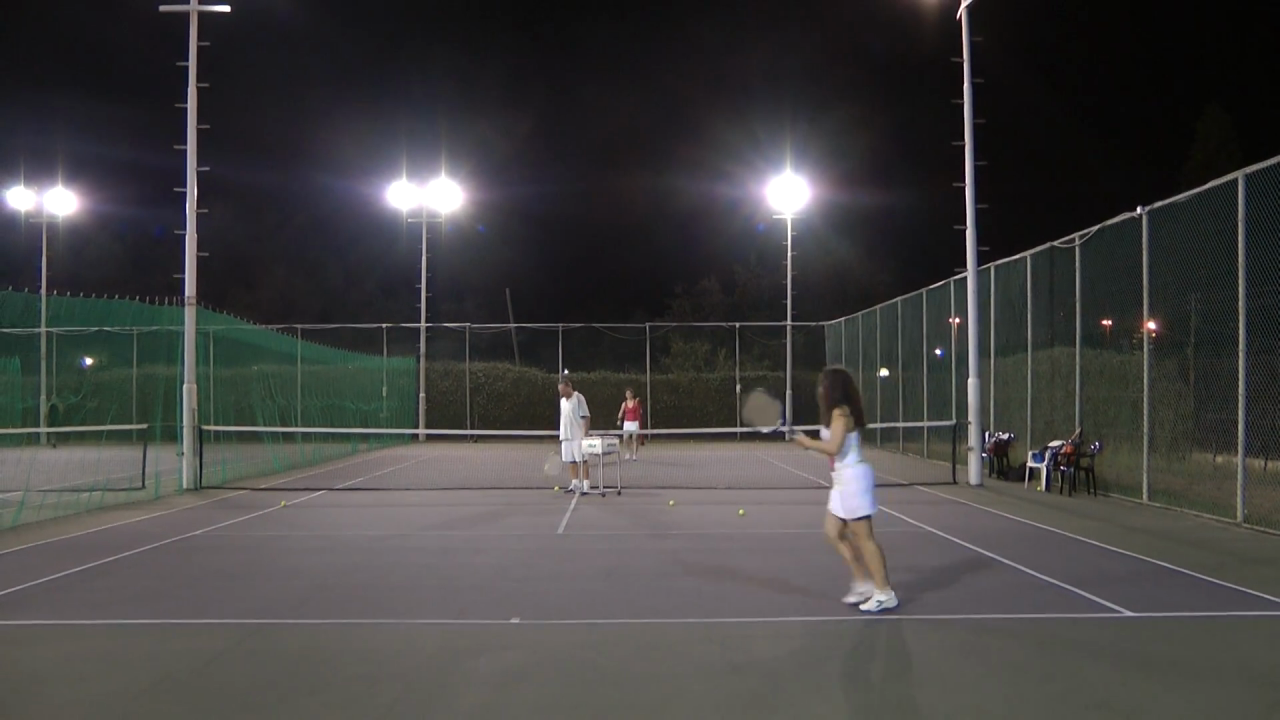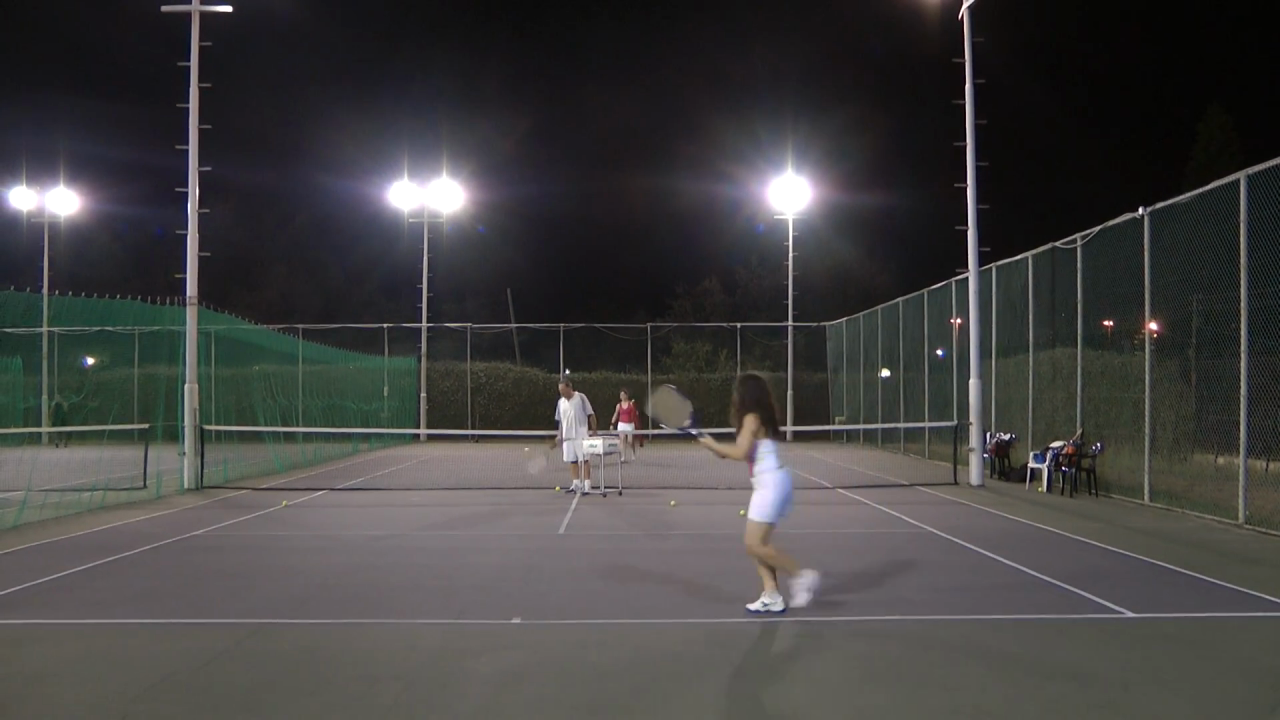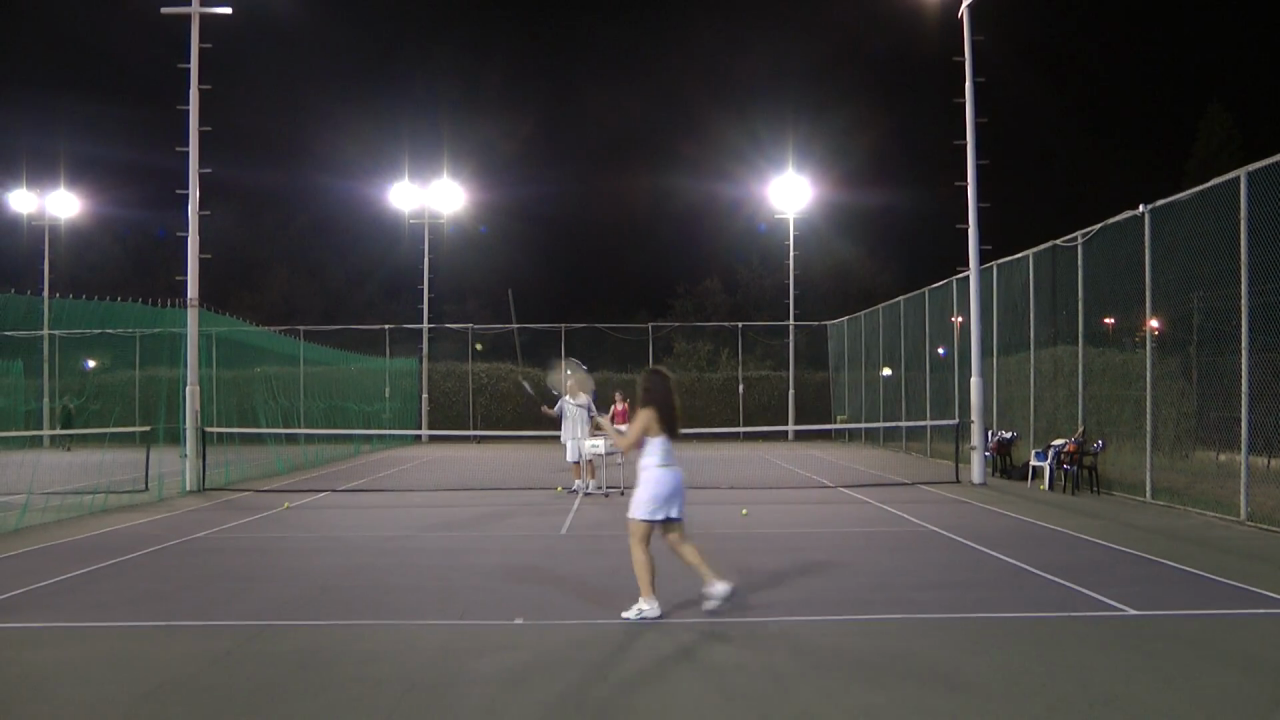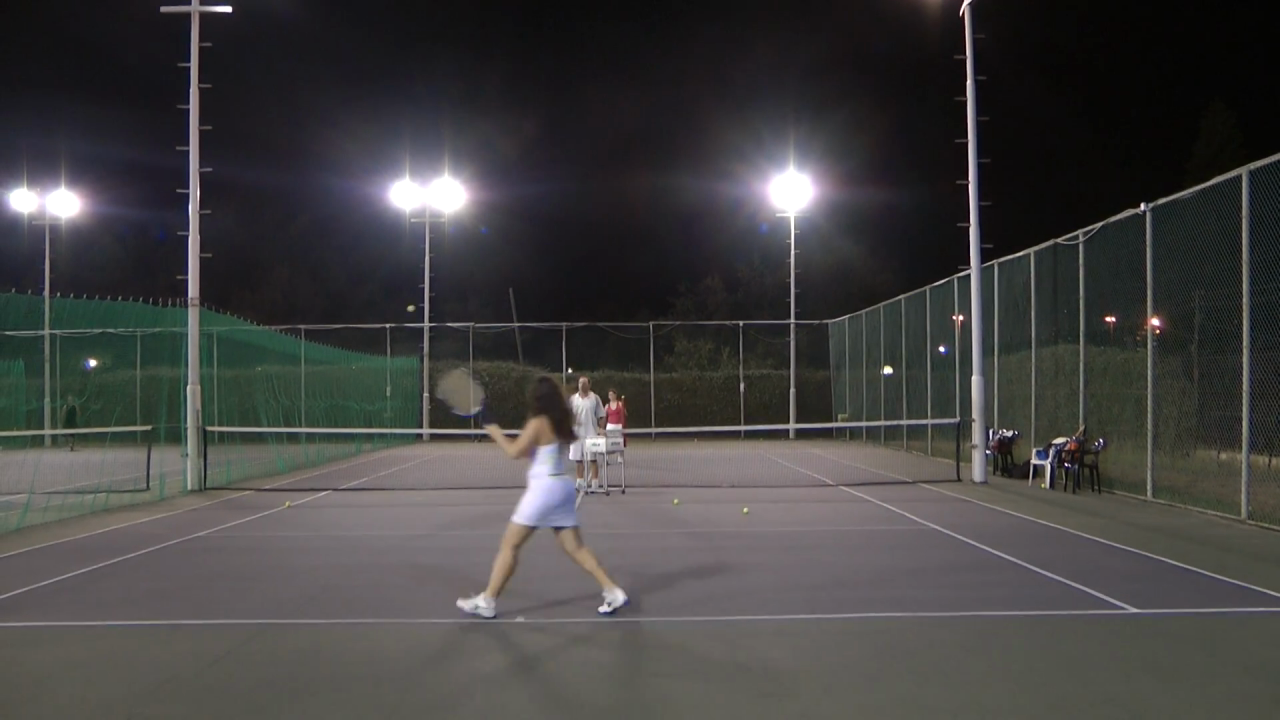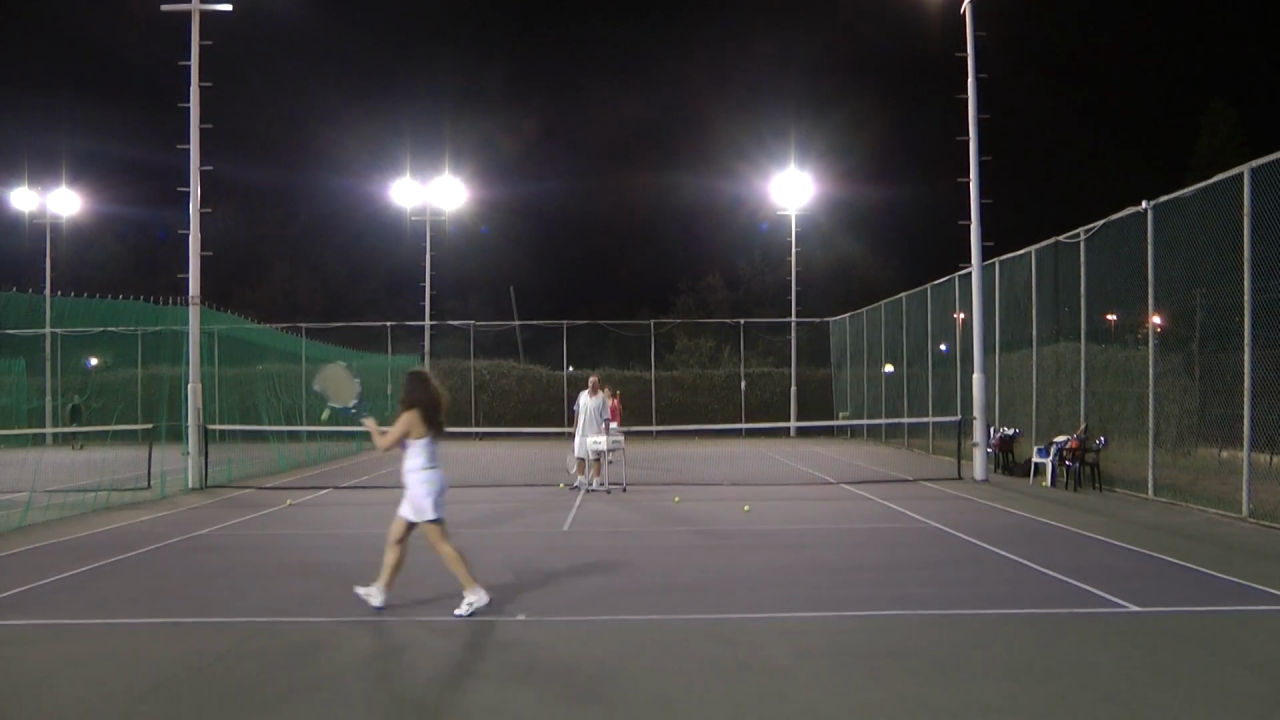
dt=0.4s
person 1, frame 1
left shoulder: (840, 412)
right shoulder: (840, 412)
left elbow: (834, 447)
left wrist: (805, 440)
right wrist: (811, 442)
left hip: (853, 477)
right hip: (844, 479)
left knee: (863, 538)
right knee: (834, 534)
left ankle: (884, 594)
right ankle: (863, 583)
person 1, frame 2
left shoulder: (752, 418)
right shoulder: (762, 418)
left elbow: (739, 453)
left wrist: (712, 444)
right wrist: (724, 451)
left hip: (772, 483)
right hip: (770, 484)
left knee: (753, 544)
right knee: (759, 543)
left ankle: (801, 577)
right ankle: (772, 596)
person 1, frame 3
left shoulder: (646, 414)
right shoulder: (669, 415)
left elbow: (625, 445)
left wrist: (607, 427)
left hip: (653, 481)
right hip: (672, 477)
left knee: (637, 542)
right knee: (677, 542)
left ankle: (648, 603)
right ankle: (714, 583)
person 1, frame 4
left shoulder: (539, 423)
right shoulder: (559, 424)
left elbow: (513, 452)
left wrist: (496, 434)
left hip: (544, 488)
right hip: (562, 487)
left knee: (508, 545)
right knee: (575, 548)
left ankle: (487, 601)
right ankle: (614, 593)
person 1, frame 5
left shoulder: (411, 416)
right shoulder: (429, 417)
left elbow: (384, 444)
left wrist: (373, 428)
right wrist: (381, 431)
left hip: (422, 483)
right hip: (422, 482)
left knee: (440, 543)
right knee: (395, 539)
left ankle: (474, 593)
right ankle: (379, 591)
